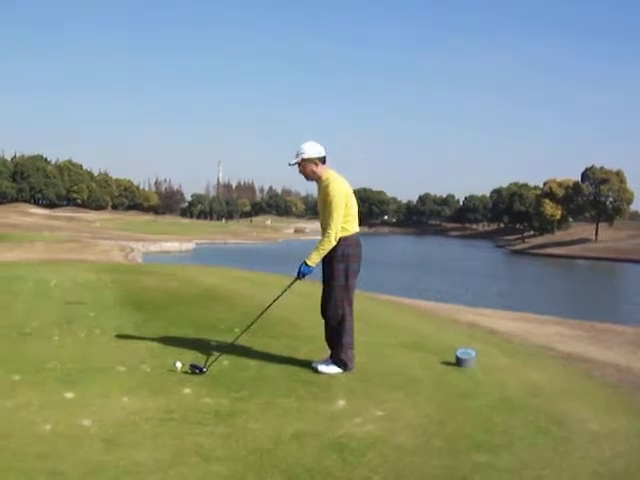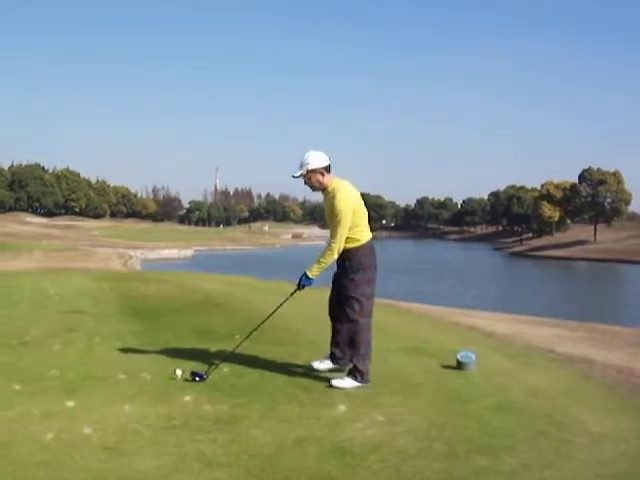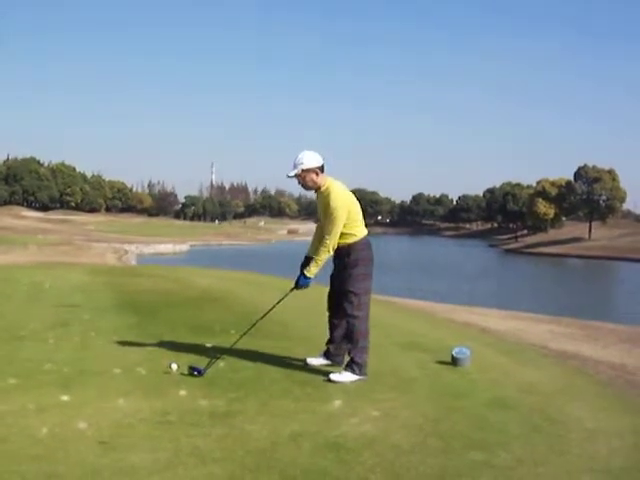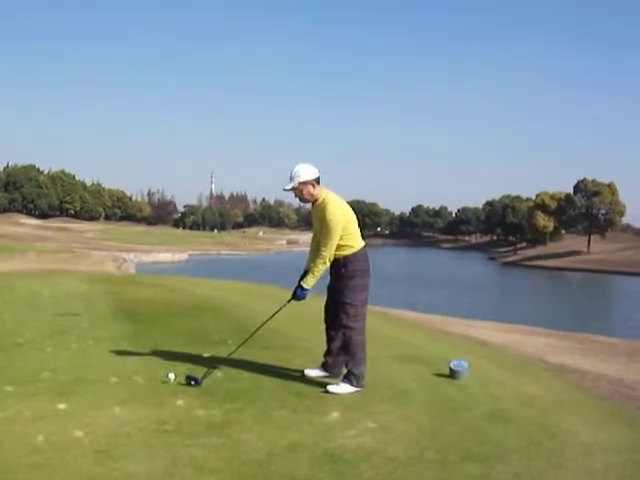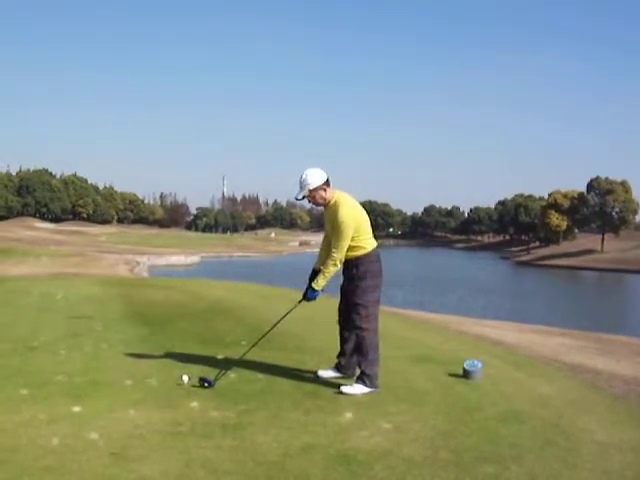
dt=1s
person 1, frame 1
left shoulder: (334, 187)
right shoulder: (325, 183)
left elbow: (332, 234)
left wrist: (310, 261)
right wrist: (315, 259)
left hip: (344, 248)
right hip: (336, 248)
left knee: (339, 307)
right knee: (329, 307)
left ankle: (344, 361)
right ankle: (336, 356)
person 1, frame 2
left shoulder: (341, 198)
right shoulder: (335, 188)
left elbow: (334, 246)
left wrist: (311, 273)
left hip: (359, 257)
right hip: (348, 256)
left knee: (356, 316)
right knee: (338, 310)
left ankle: (359, 374)
right ankle: (339, 357)
person 1, frame 3
left shoulder: (336, 197)
right shoulder: (322, 192)
left elbow: (329, 243)
right elbow: (321, 229)
left wrist: (309, 273)
right wrist: (308, 257)
left hip: (356, 253)
right hip: (343, 253)
left knee: (353, 310)
right knee: (336, 306)
left ankle: (357, 367)
right ankle: (334, 353)
person 1, frame 4
left shoulder: (332, 209)
right shoulder: (317, 204)
left elbow: (325, 255)
right elbow: (317, 242)
left wrist: (306, 285)
right wrist: (306, 272)
left hip: (353, 264)
right hip: (339, 264)
left knee: (350, 321)
right knee: (333, 317)
left ankle: (354, 379)
right ankle: (332, 366)
person 1, frame 5
left shoulder: (344, 211)
right shoulder: (330, 205)
left elbow: (336, 256)
right elbow: (328, 240)
left wrist: (316, 285)
right wrist: (316, 270)
left hip: (365, 265)
right hip: (352, 264)
left knee: (362, 321)
right knee: (346, 318)
left ankle: (368, 379)
right ankle: (345, 366)
